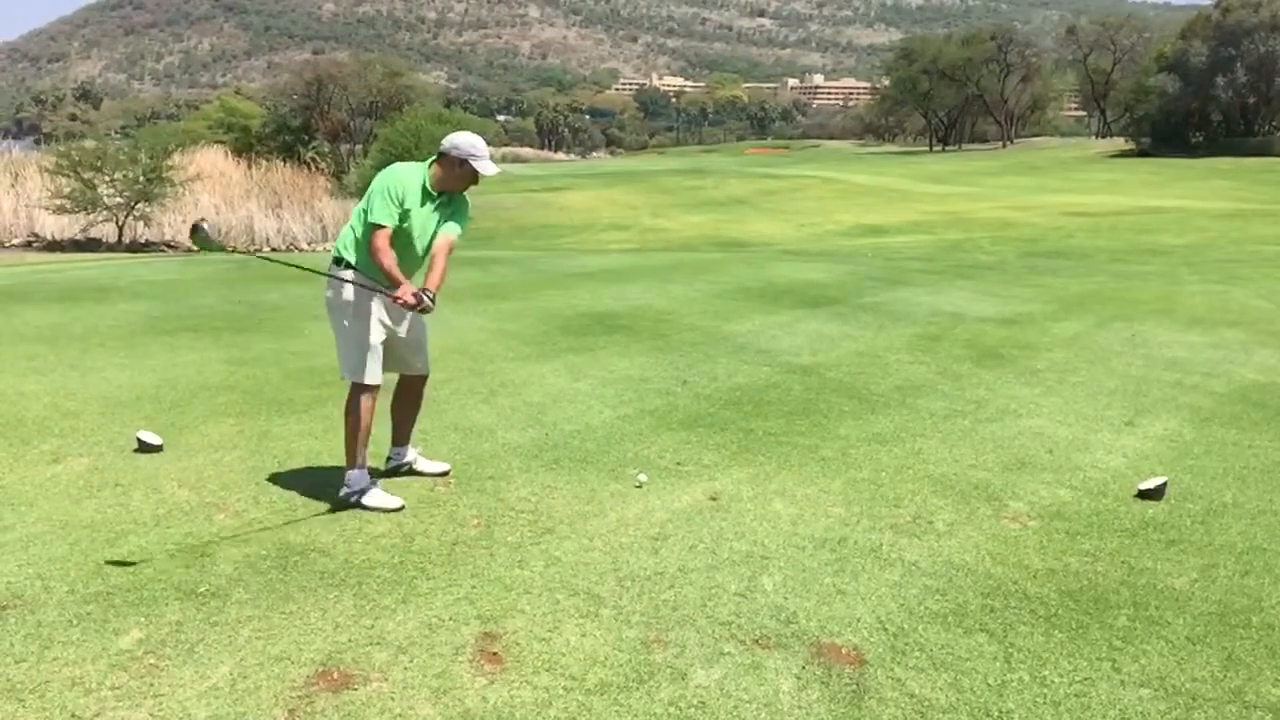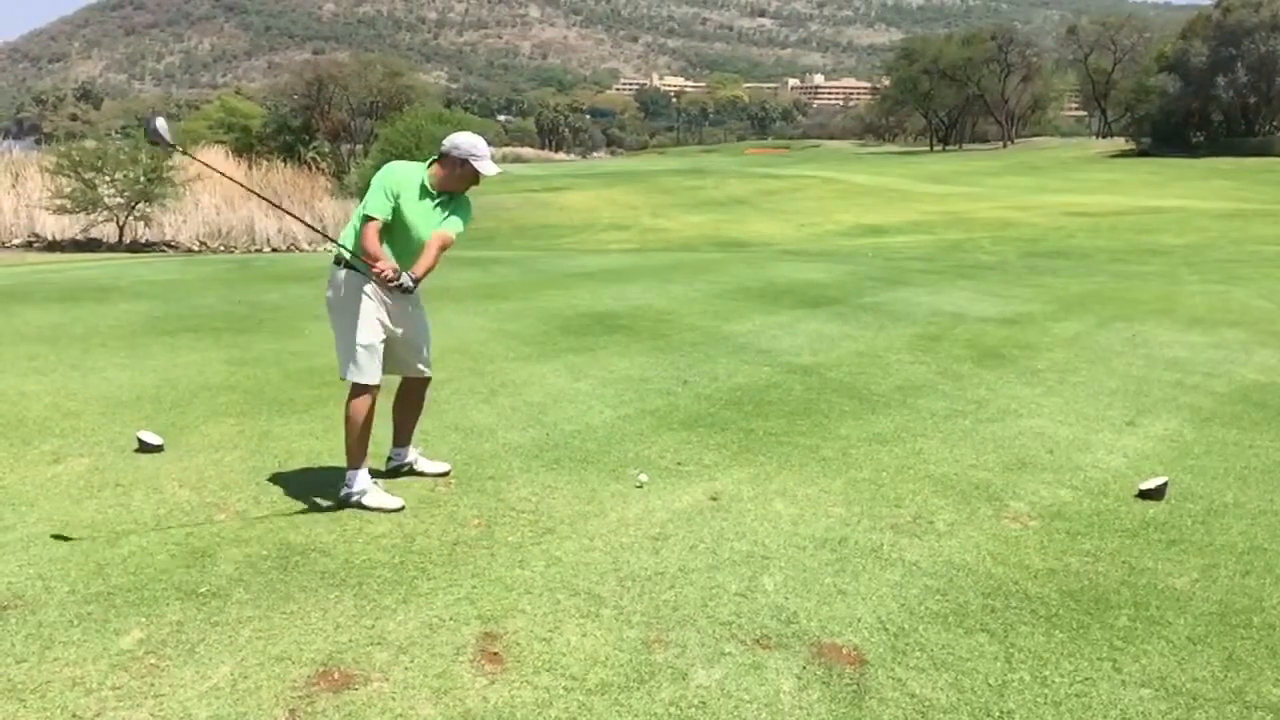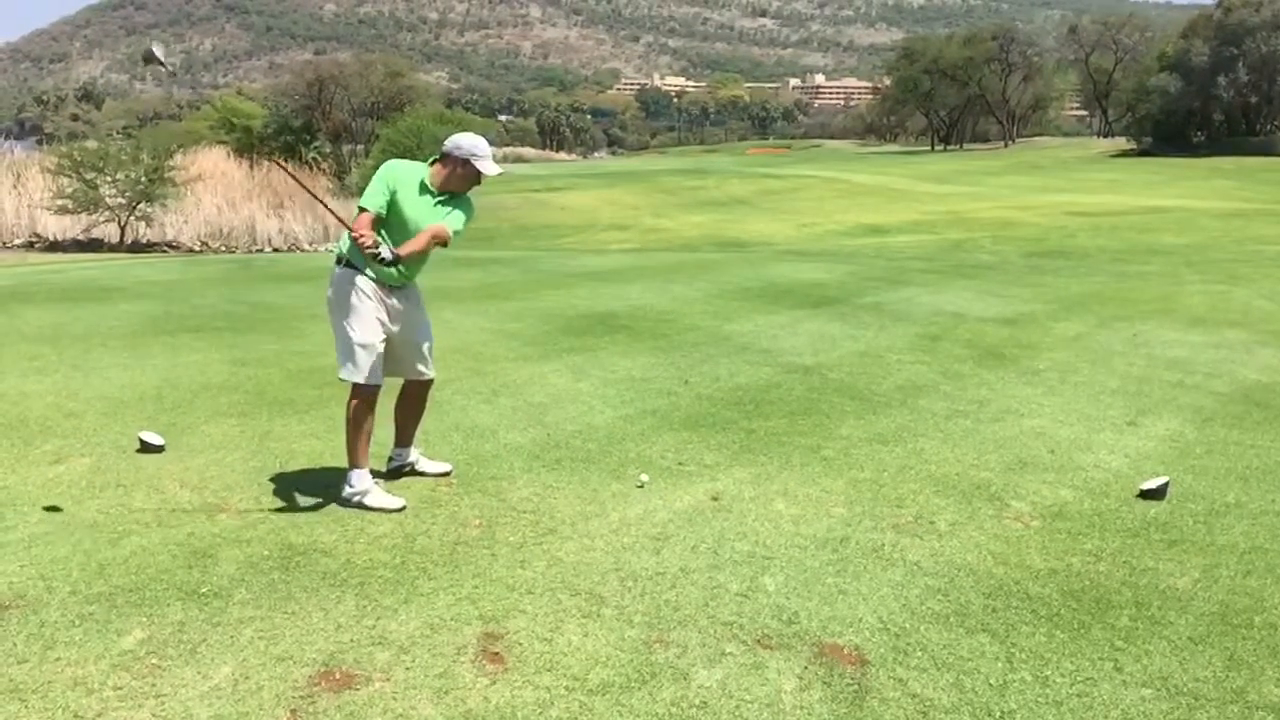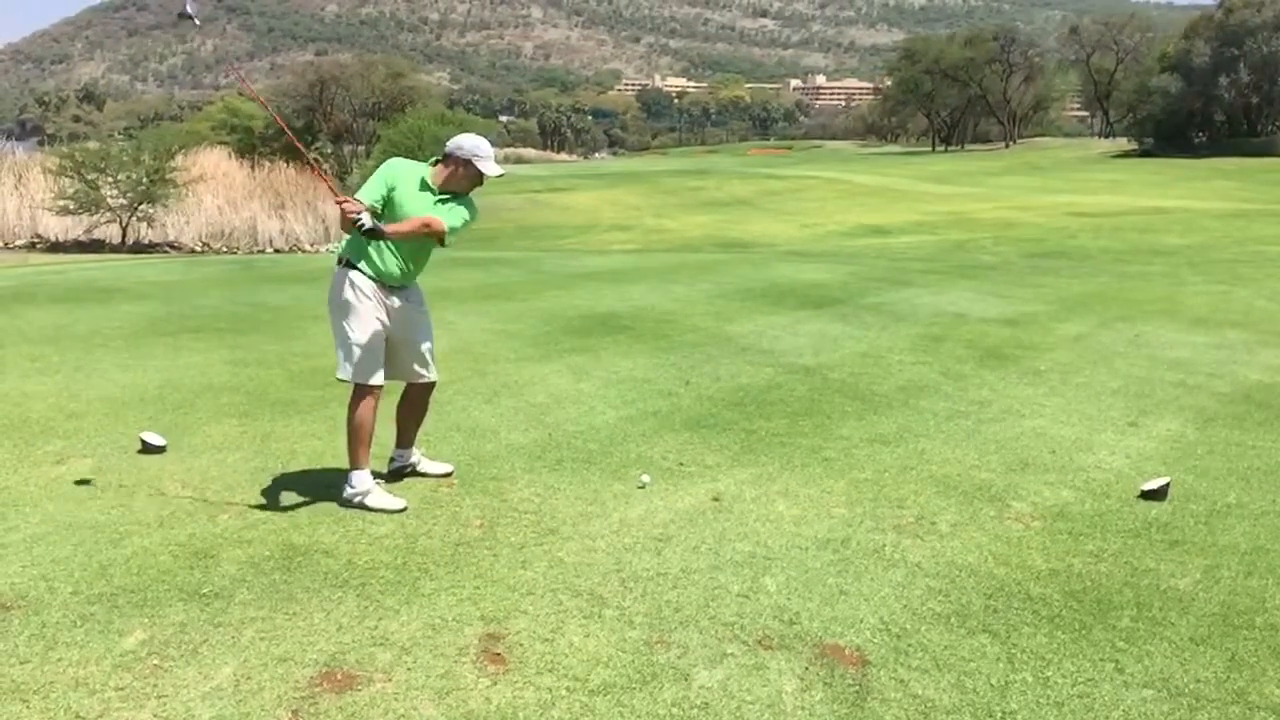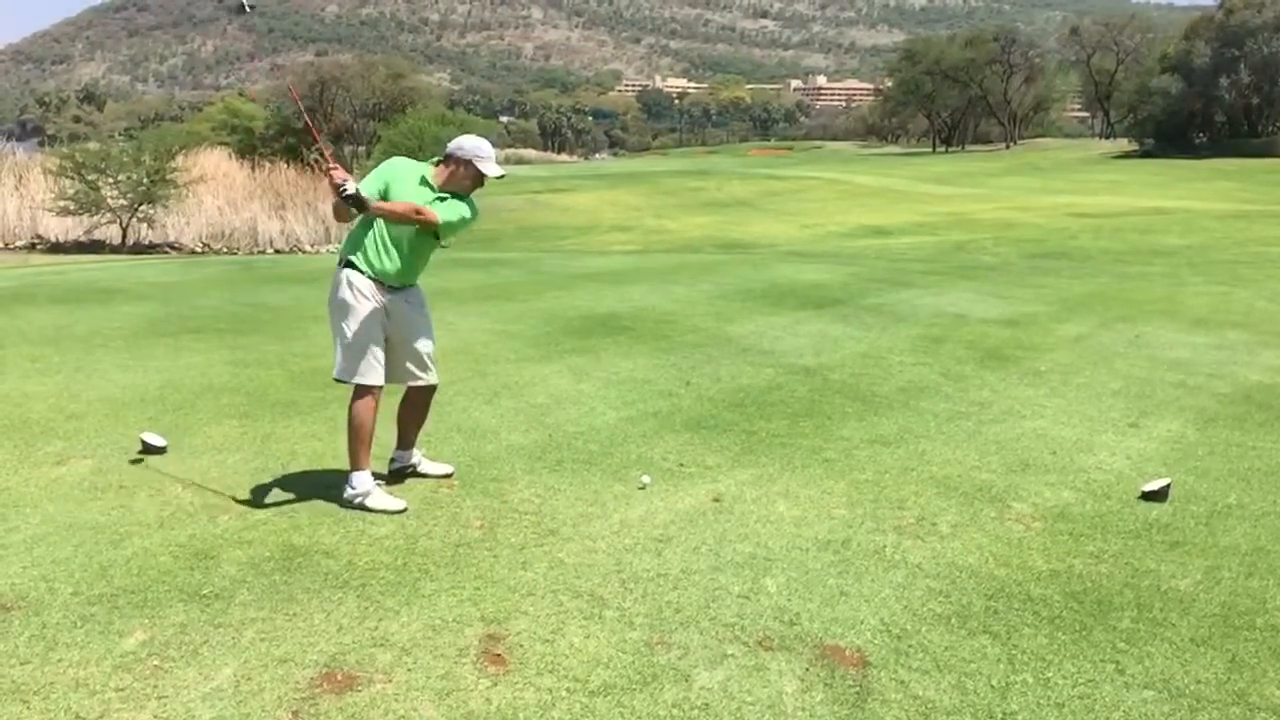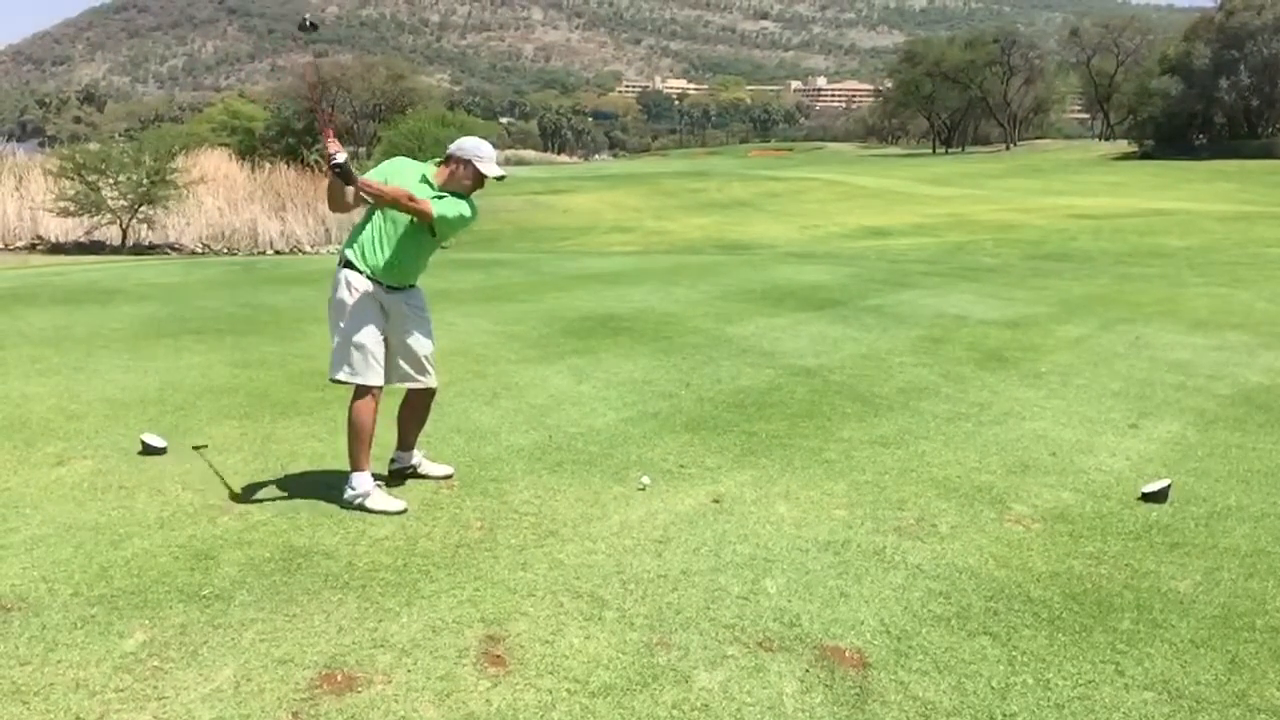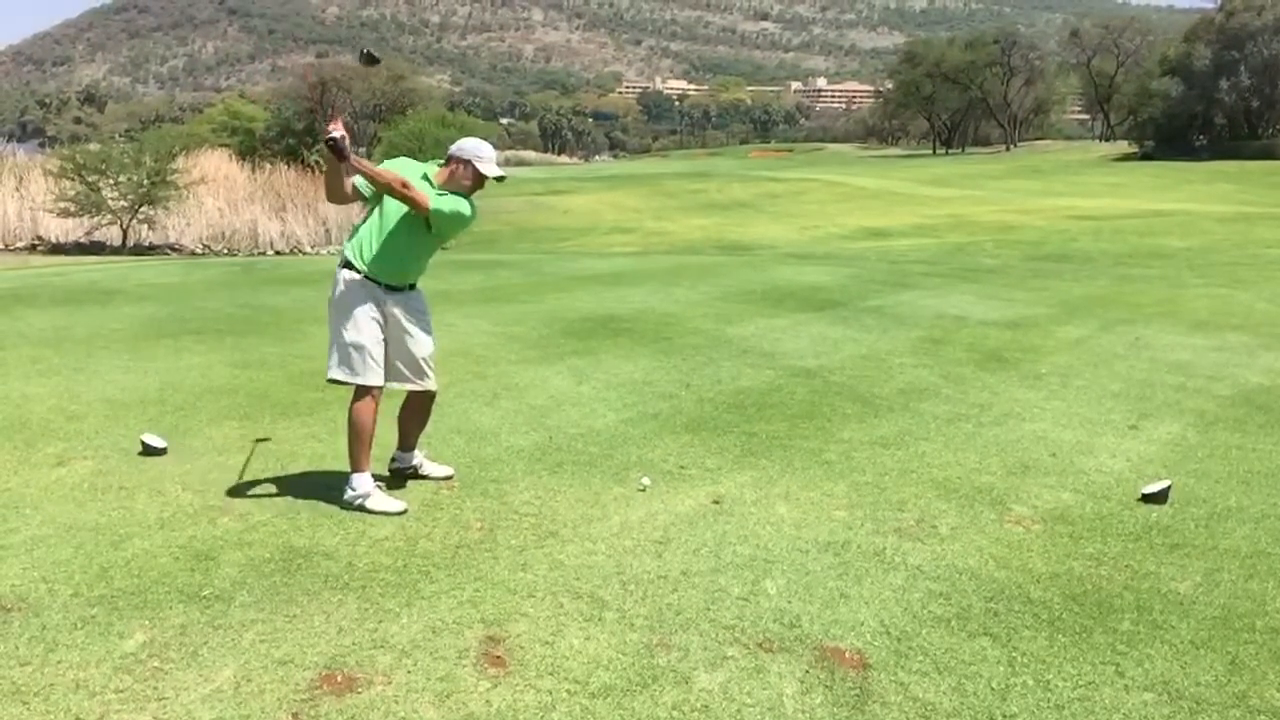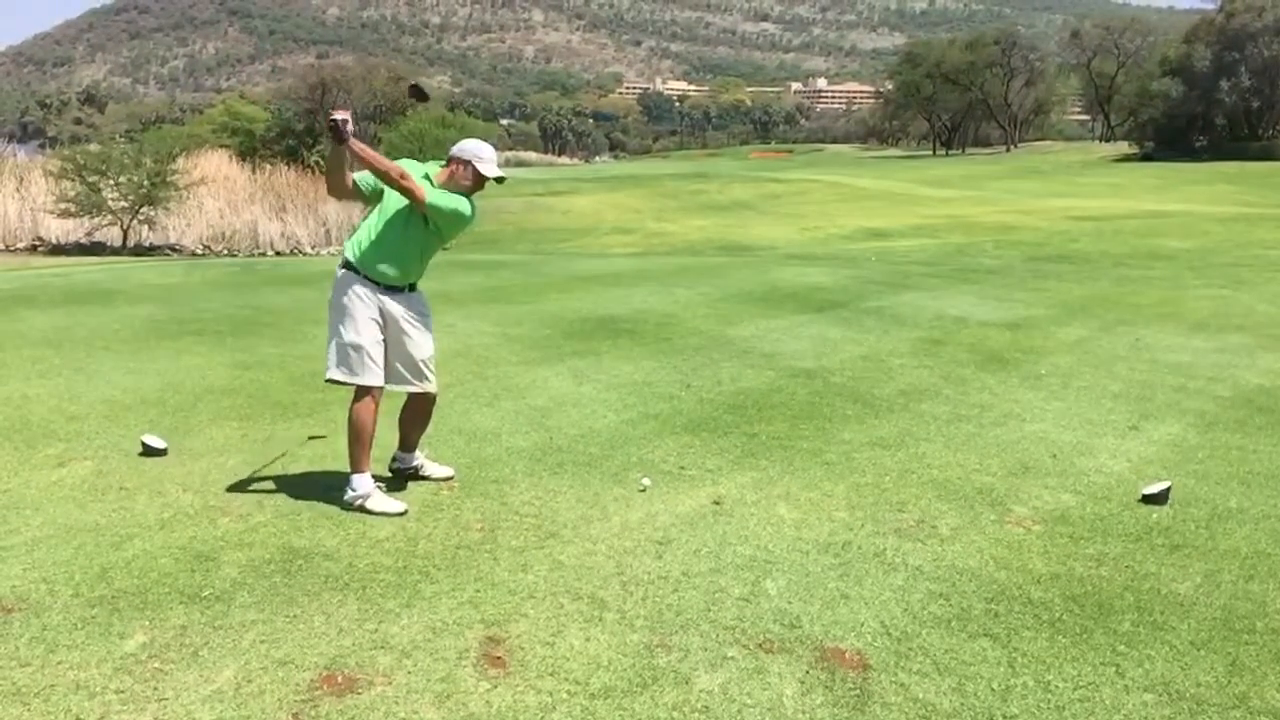
dt=0.3s
person 1, frame 1
left shoulder: (458, 204)
right shoulder: (397, 178)
left elbow: (442, 250)
right elbow: (379, 243)
left wrist: (428, 292)
right wrist: (402, 284)
left hip: (399, 290)
right hip: (357, 282)
left knee: (415, 372)
right knee: (366, 380)
left ankle: (400, 455)
right ankle: (355, 480)
person 1, frame 2
left shoulder: (459, 205)
right shoulder: (395, 175)
left elbow: (437, 244)
right elbow: (368, 235)
left wrist: (411, 277)
right wrist: (382, 264)
left hip: (401, 290)
right hip: (358, 281)
left knee: (418, 373)
right knee: (366, 380)
left ankle: (401, 455)
right ankle: (355, 481)
person 1, frame 3
left shoulder: (461, 206)
right shoulder: (396, 172)
left elbow: (433, 235)
right elbow: (361, 223)
left wrist: (394, 253)
right wrist: (365, 236)
left hip: (402, 289)
right hip: (360, 281)
left knee: (421, 375)
right knee: (367, 382)
left ankle: (403, 456)
right ankle: (357, 481)
person 1, frame 4
left shoulder: (462, 207)
right shoulder: (397, 170)
left elbow: (425, 226)
right elbow: (350, 219)
left wrist: (380, 229)
right wrist: (353, 216)
left hip: (404, 290)
right hip: (360, 281)
left knee: (423, 378)
right knee: (368, 382)
left ankle: (404, 457)
right ankle: (358, 482)
person 1, frame 5
left shoulder: (463, 209)
right shoulder: (398, 168)
left elbow: (417, 214)
right elbow: (342, 214)
left wrist: (364, 203)
right wrist: (342, 190)
left hip: (404, 293)
right hip: (360, 283)
left knee: (425, 380)
right knee: (369, 384)
left ankle: (405, 457)
right ankle: (359, 483)
person 1, frame 6
left shoulder: (462, 209)
right shoulder: (399, 167)
left elbow: (411, 203)
right elbow: (339, 204)
left wrist: (355, 178)
right wrist: (338, 175)
left hip: (404, 294)
right hip: (359, 283)
left knee: (424, 383)
right knee: (369, 385)
left ankle: (405, 458)
right ankle: (359, 483)
person 1, frame 7
left shoulder: (462, 210)
right shoulder: (403, 165)
left elbow: (404, 192)
right elbow: (337, 194)
left wrist: (350, 157)
right wrist: (335, 157)
left hip: (404, 296)
right hip: (358, 285)
left knee: (425, 387)
right knee: (369, 386)
left ankle: (406, 458)
right ankle: (359, 485)
person 1, frame 8
left shoulder: (462, 209)
right shoulder: (408, 165)
left elbow: (402, 183)
right elbow: (339, 189)
left wrist: (351, 141)
right wrist: (338, 145)
left hip: (404, 297)
right hip: (359, 286)
left knee: (425, 390)
right knee: (369, 387)
left ankle: (407, 458)
right ankle: (359, 485)
